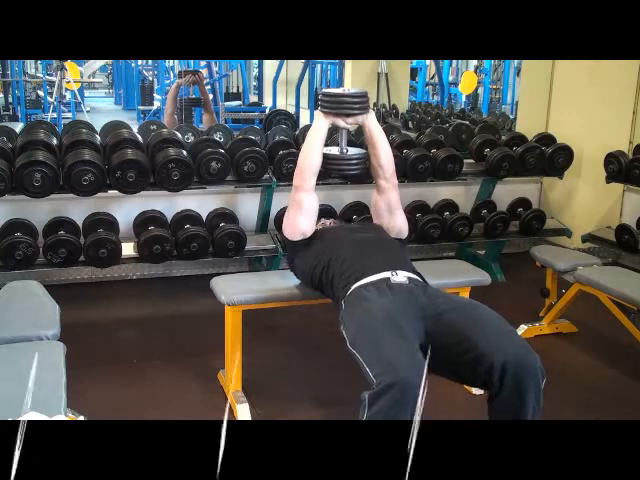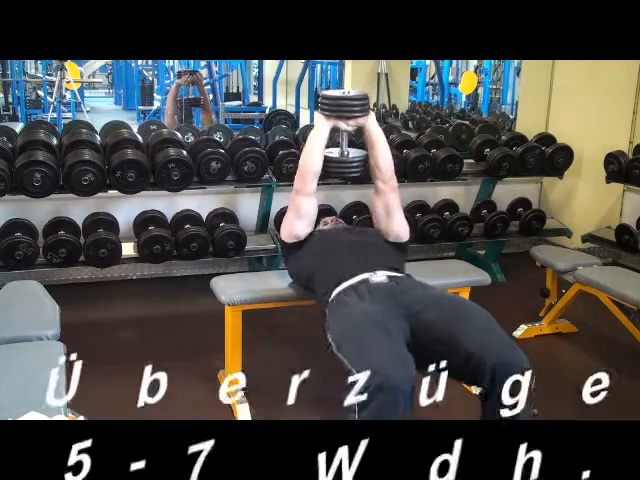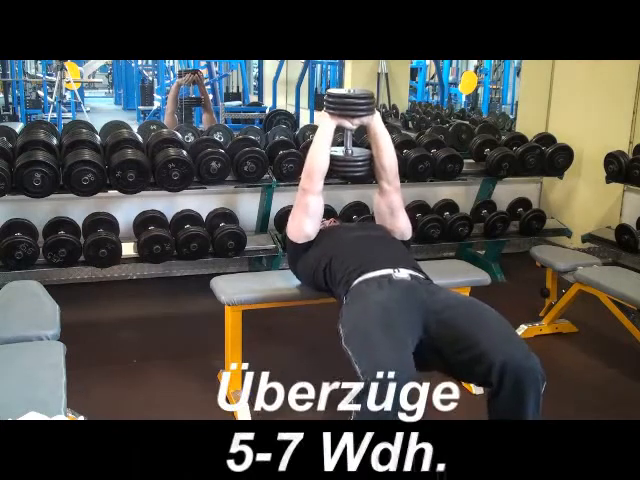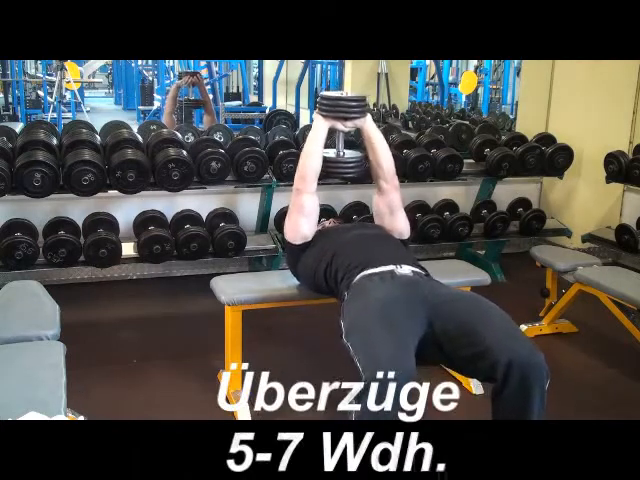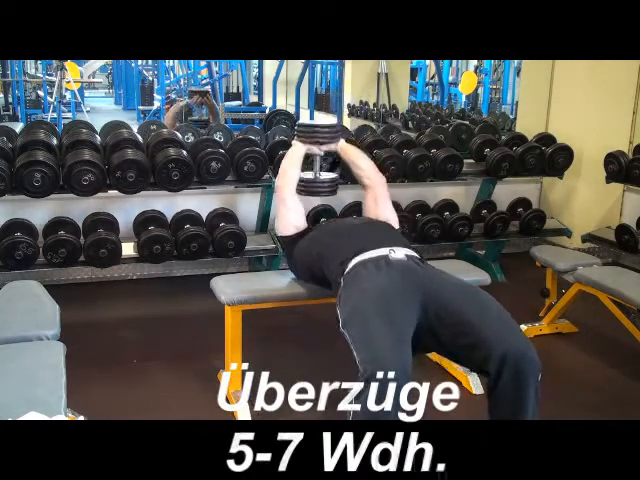
dt=1s
person 1, frame 1
left shoulder: (382, 233)
right shoulder: (306, 246)
left elbow: (386, 182)
right elbow: (304, 187)
left wrist: (369, 121)
right wrist: (322, 123)
left hip: (423, 294)
right hip: (369, 295)
left knee: (520, 365)
right knee: (401, 378)
person 1, frame 2
left shoulder: (383, 239)
right shoulder: (303, 245)
left elbow: (386, 186)
right elbow: (304, 190)
left wrist: (369, 123)
right wrist: (323, 126)
left hip: (411, 292)
right hip: (354, 298)
left knee: (507, 364)
right knee: (391, 379)
person 1, frame 3
left shoulder: (384, 233)
right shoulder: (308, 246)
left elbow: (389, 185)
right elbow: (310, 189)
left wrist: (374, 122)
right wrist: (328, 124)
left hip: (428, 292)
right hip: (371, 292)
left knee: (520, 368)
right knee: (386, 377)
person 1, frame 4
left shoulder: (384, 233)
right shoulder: (307, 248)
left elbow: (388, 186)
right elbow: (304, 190)
left wrist: (366, 124)
right wrist: (322, 125)
left hip: (428, 287)
left knee: (525, 364)
right knee: (387, 376)
person 1, frame 5
left shoulder: (378, 224)
right shoulder: (304, 246)
left elbow: (375, 181)
right elbow: (285, 191)
left wrist: (339, 144)
right wrist: (300, 147)
left hip: (423, 273)
left knee: (518, 357)
right knee: (386, 373)
